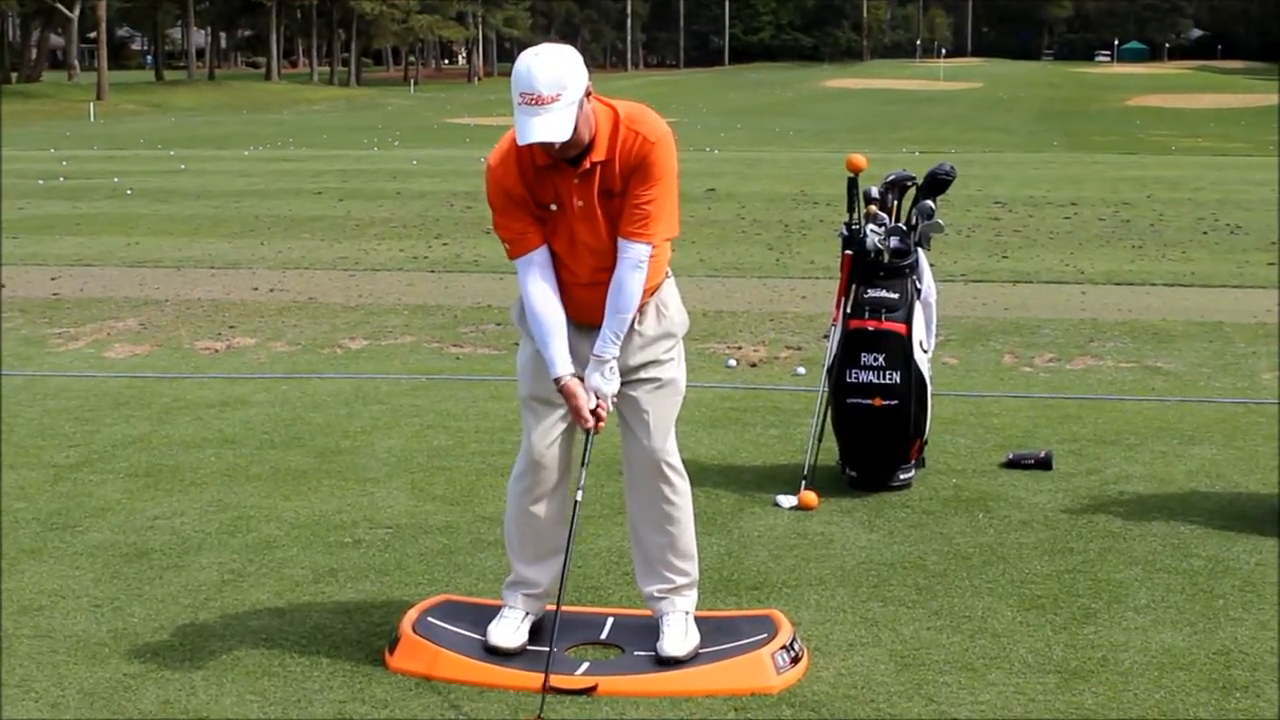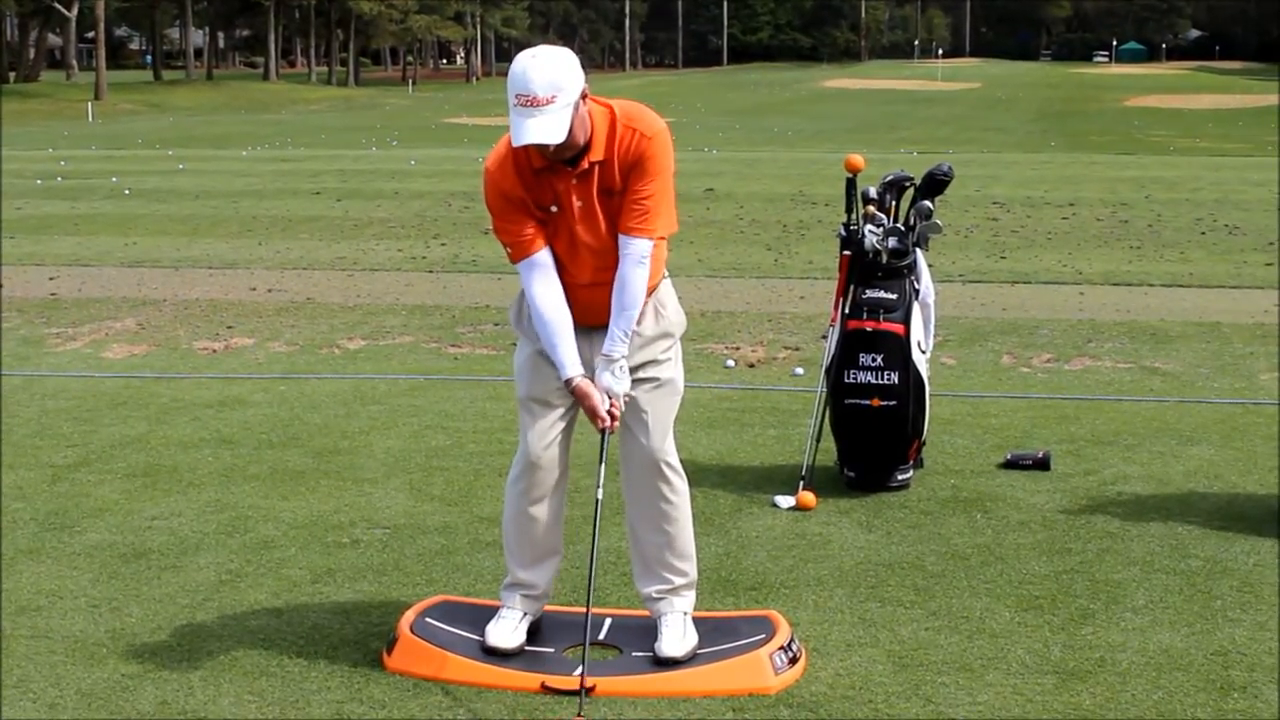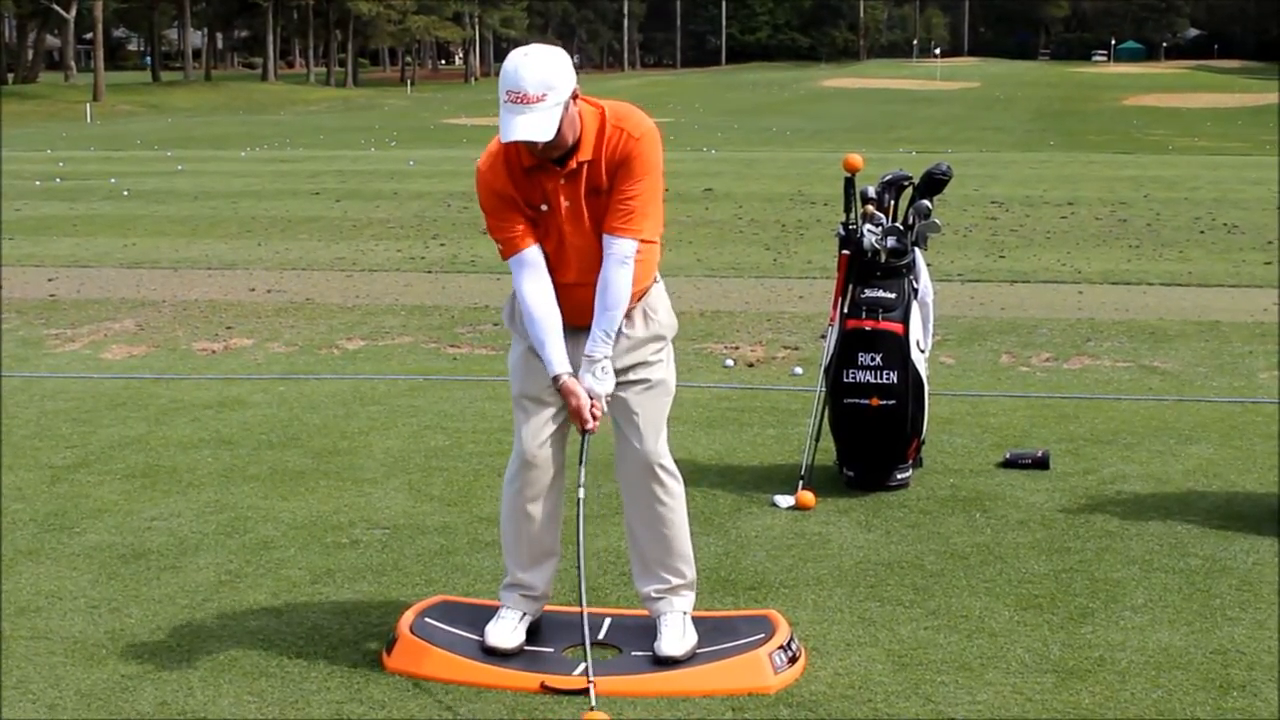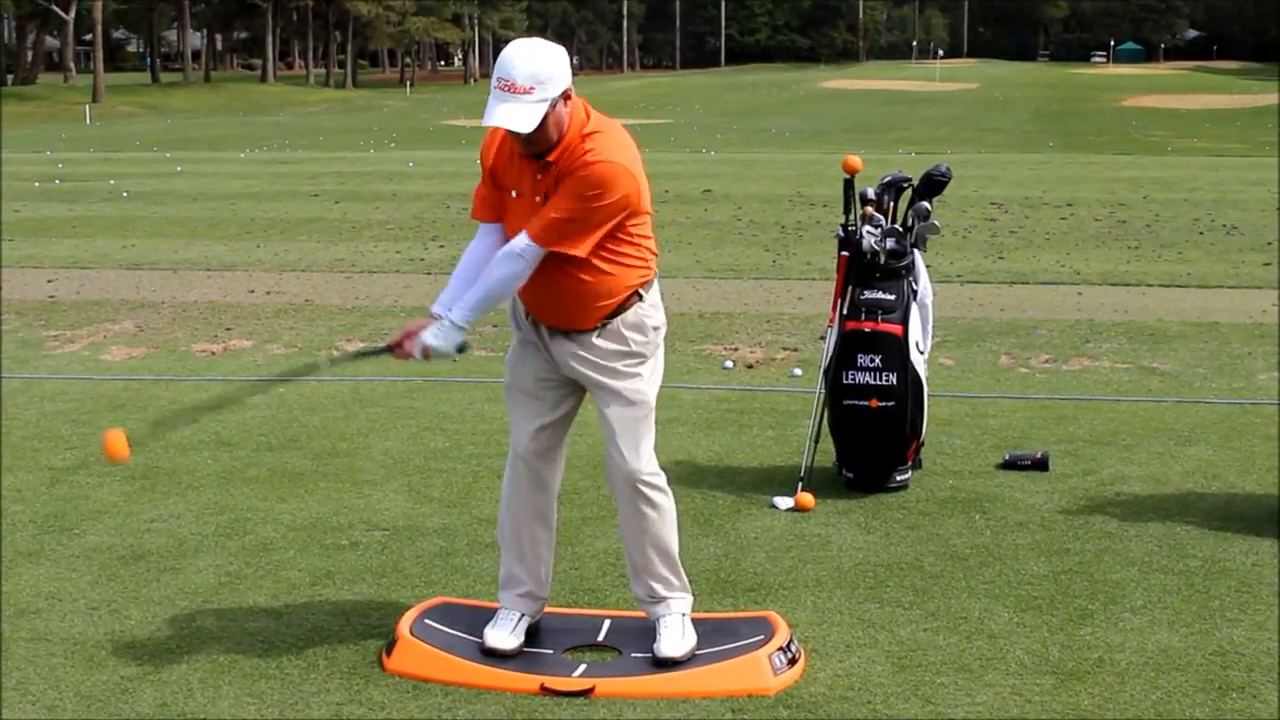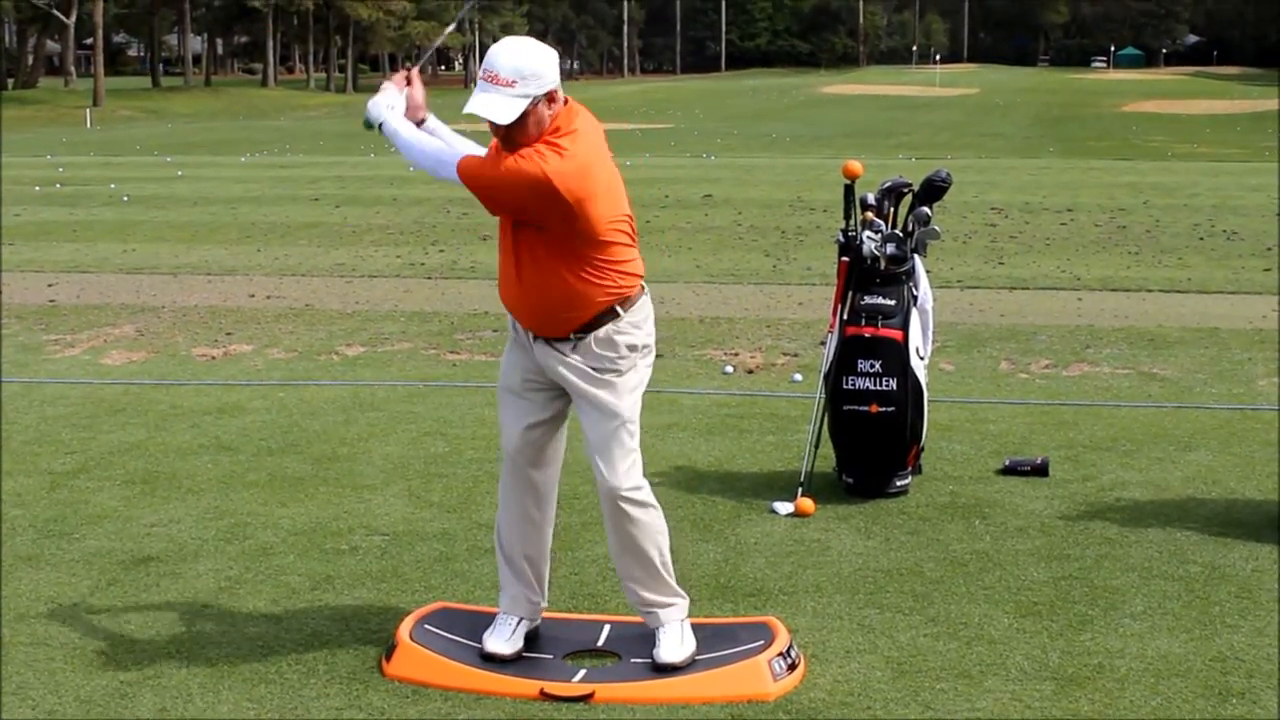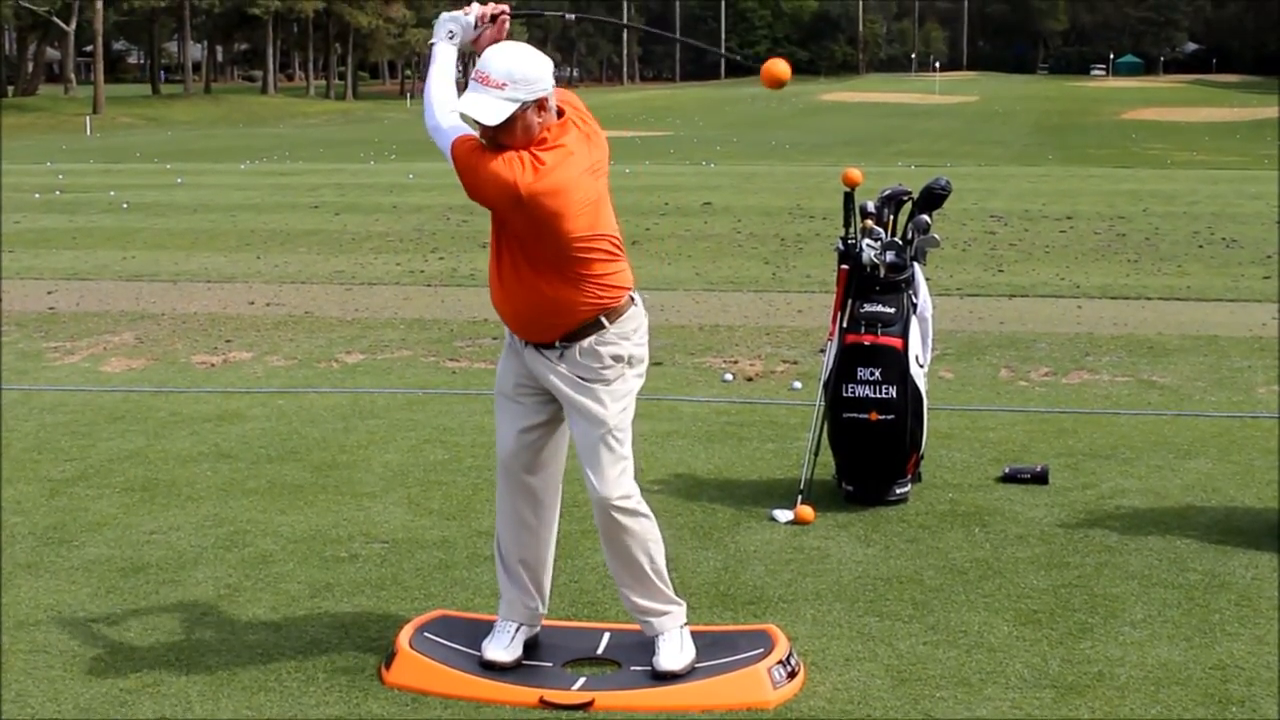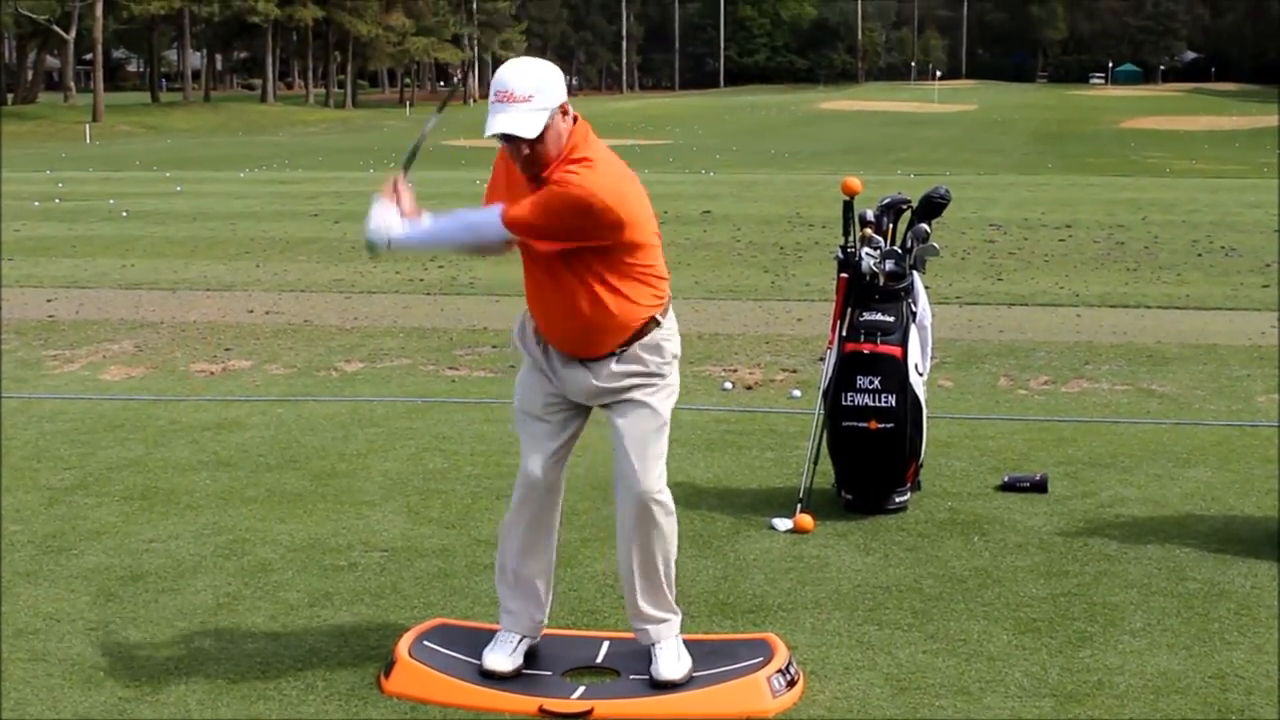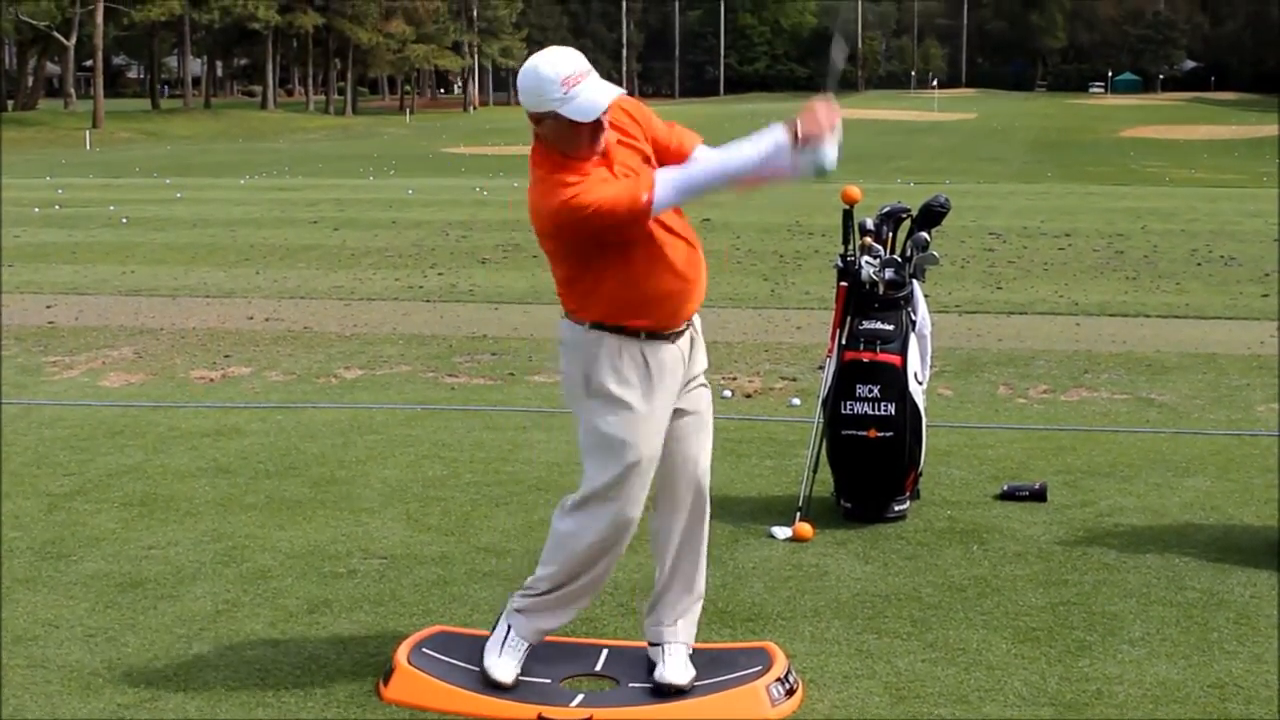
dt=0.3s
person 1, frame 1
left shoulder: (645, 138)
right shoulder: (506, 166)
left elbow: (634, 259)
right elbow: (534, 275)
left wrist: (606, 362)
right wrist: (564, 375)
left hip: (642, 318)
right hip: (554, 321)
left knee: (655, 458)
right knee: (539, 457)
left ankle: (674, 602)
right ankle: (524, 597)
person 1, frame 2
left shoulder: (642, 135)
right shoulder: (504, 170)
left elbow: (637, 255)
right elbow: (539, 276)
left wrist: (616, 360)
right wrist: (576, 378)
left hip: (640, 318)
right hip: (553, 323)
left knee: (653, 458)
right knee: (536, 459)
left ankle: (671, 602)
right ankle: (521, 598)
person 1, frame 3
left shoulder: (632, 136)
right shoulder: (496, 168)
left elbow: (617, 256)
right elbow: (529, 273)
left wrist: (594, 363)
right wrist: (558, 375)
left hip: (630, 318)
right hip: (547, 323)
left knee: (647, 459)
right knee: (532, 457)
left ankle: (671, 601)
right ankle: (521, 598)
person 1, frame 4
left shoulder: (604, 160)
right shoulder: (500, 142)
left elbow: (523, 255)
right elbow: (488, 238)
left wrist: (452, 326)
right wrist: (440, 315)
left hip: (616, 329)
right hip: (535, 326)
left knee: (632, 467)
right knee: (530, 461)
left ankle: (669, 604)
right ankle: (521, 599)
person 1, frame 5
left shoulder: (548, 173)
right shoulder: (561, 119)
left elbow: (447, 169)
right elbow: (488, 162)
left wrist: (390, 118)
right wrist: (422, 120)
left hip: (603, 340)
right hip: (532, 332)
left knee: (618, 480)
right knee: (521, 466)
left ankle: (665, 612)
right ankle: (519, 606)
person 1, frame 6
left shoulder: (517, 181)
right shoulder: (569, 115)
left elbow: (441, 127)
left hip: (597, 348)
right hip: (529, 341)
left knee: (610, 490)
right knee: (520, 472)
left ankle: (665, 619)
right ankle: (519, 614)
person 1, frame 7
left shoulder: (588, 187)
right shoulder: (518, 160)
left elbow: (490, 226)
right elbow: (487, 228)
left wrist: (396, 229)
right wrist: (409, 218)
left hip: (635, 356)
right hip: (552, 348)
left knee: (644, 490)
right knee: (534, 485)
left ankle: (659, 628)
right ankle: (519, 623)
person 1, frame 8
left shoulder: (626, 119)
right shoulder: (560, 200)
left elbow: (702, 160)
right elbow: (681, 190)
left wrist: (787, 148)
right wrist: (784, 138)
left hip: (681, 339)
right hip: (616, 355)
left knee: (689, 487)
right knee: (614, 499)
left ankle: (671, 636)
right ankle: (524, 620)
